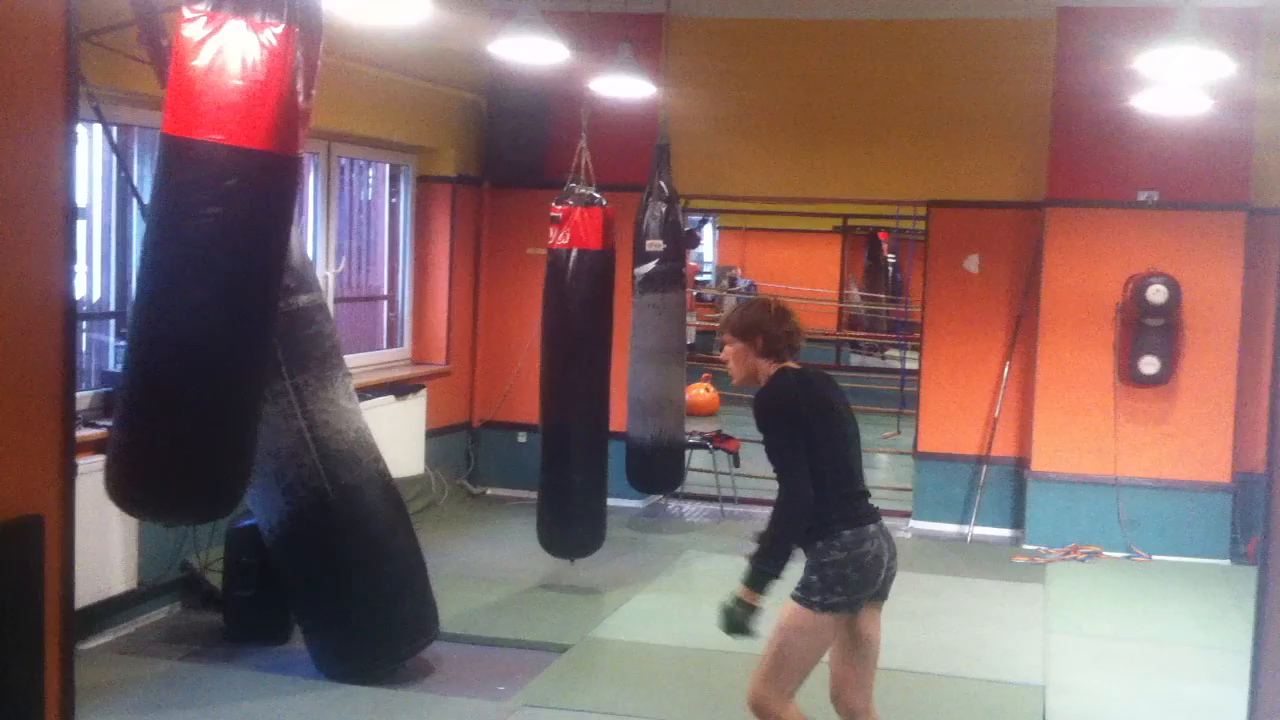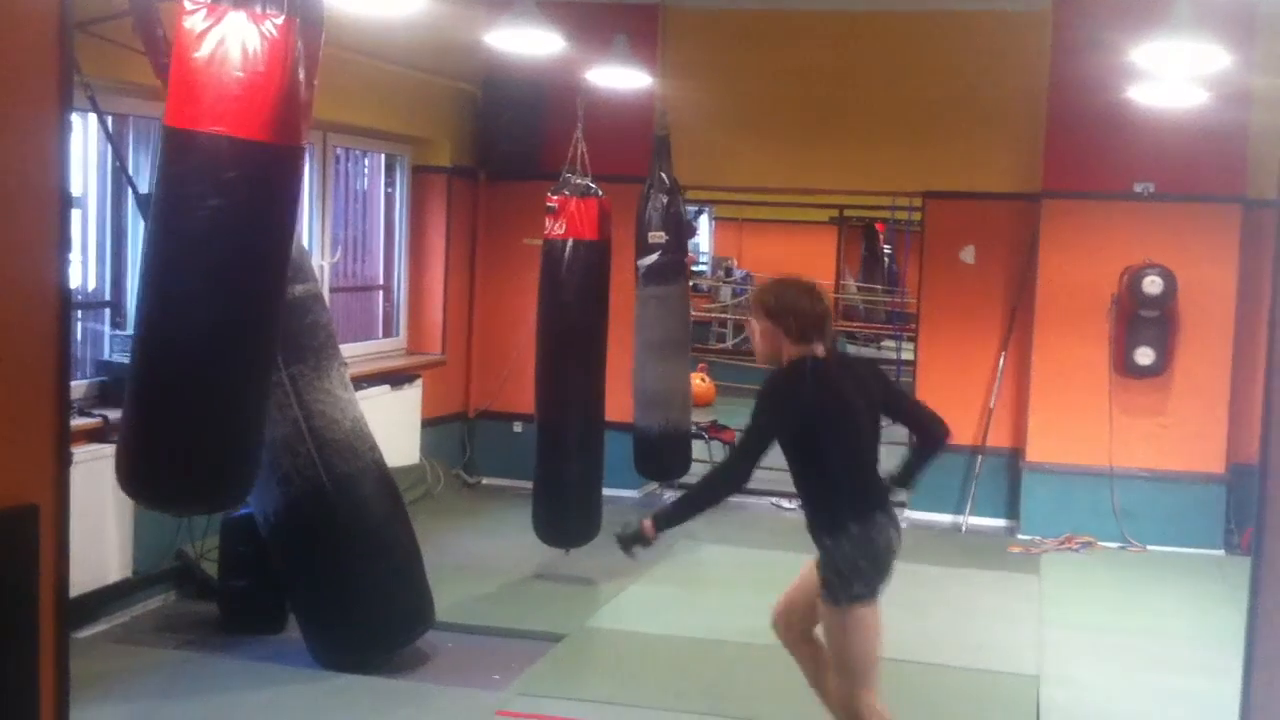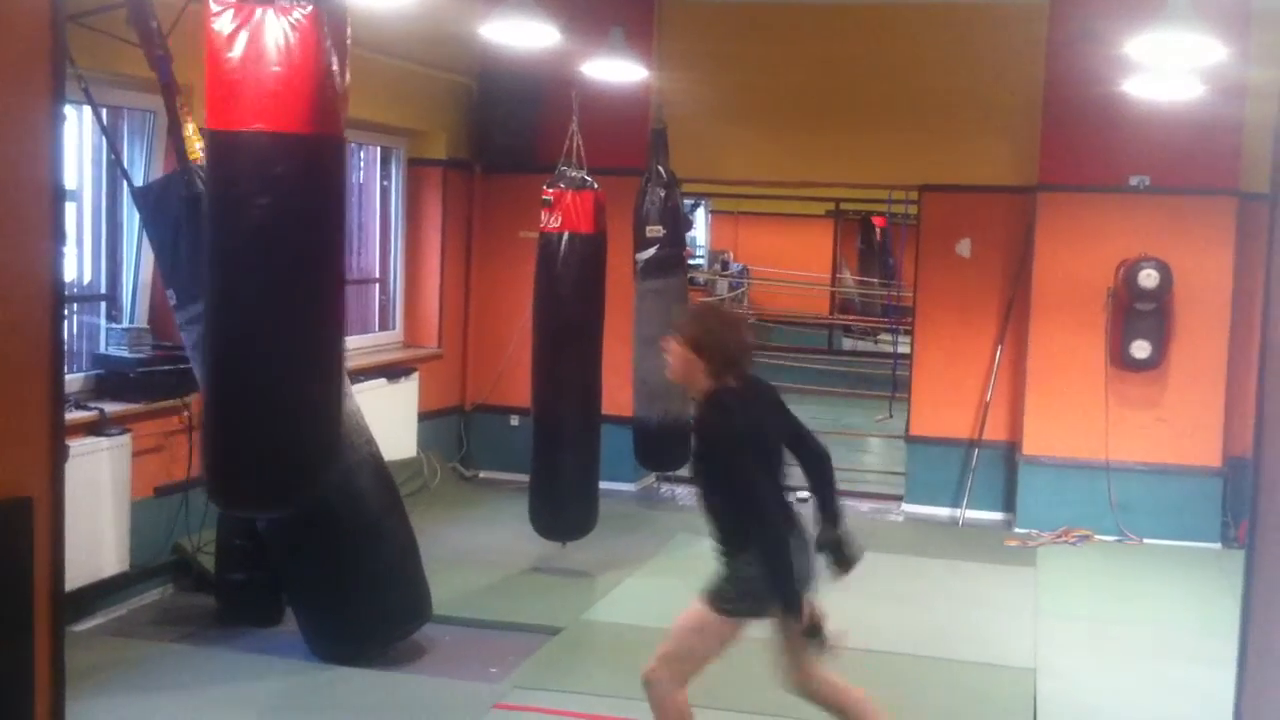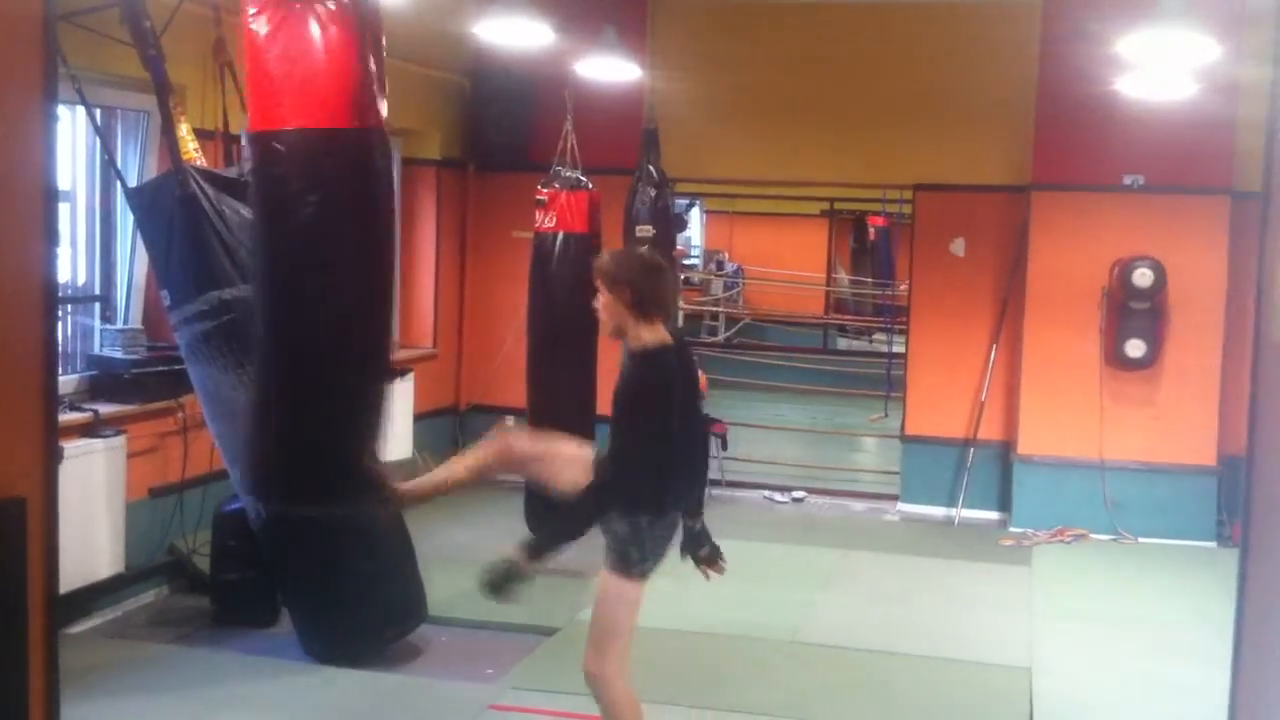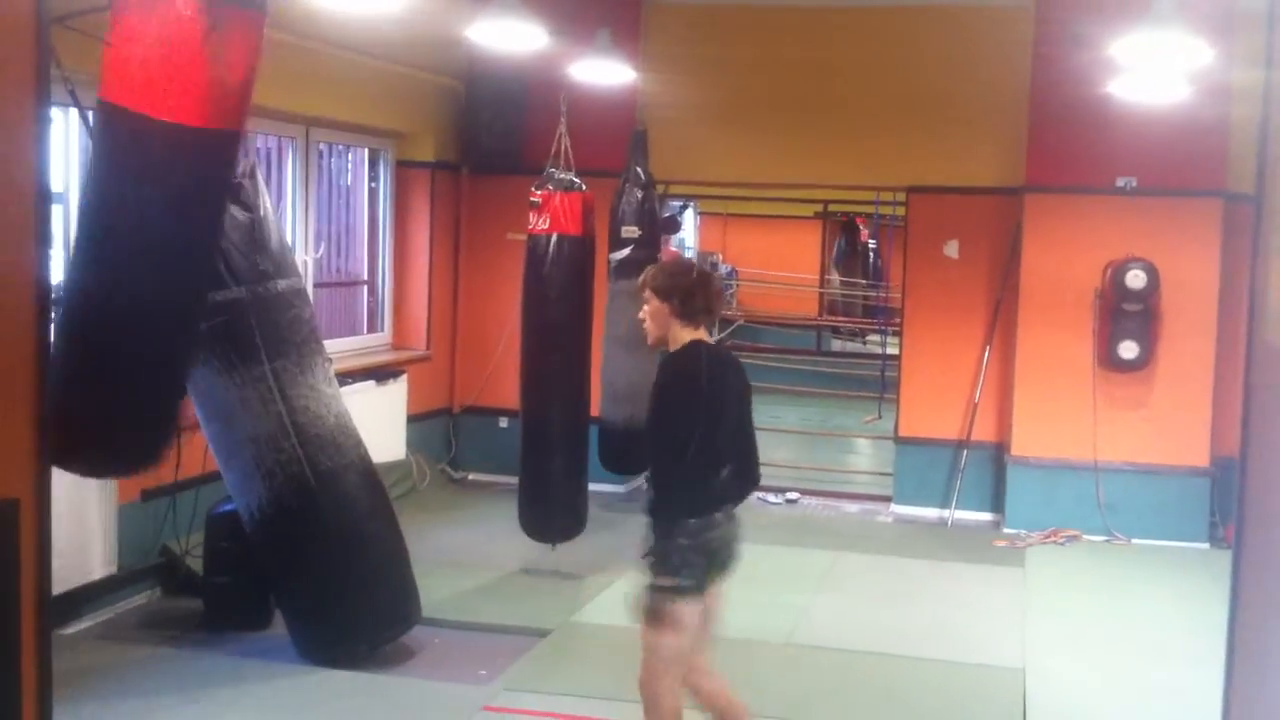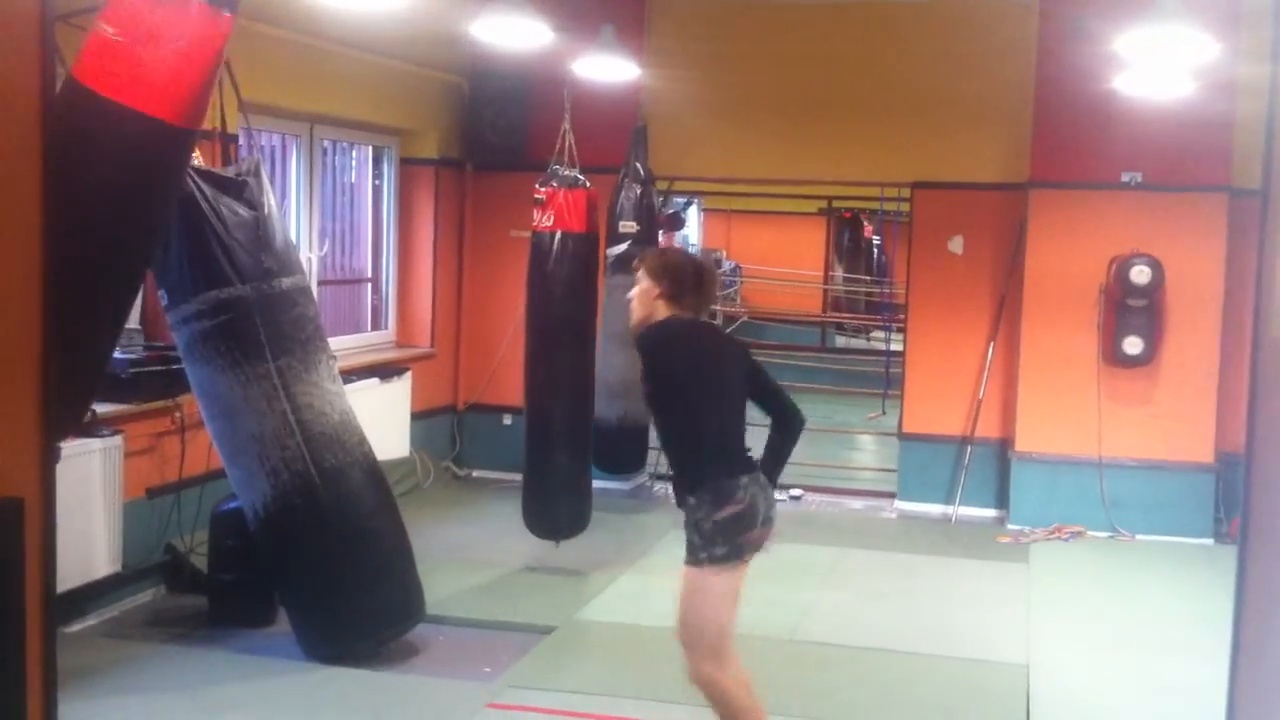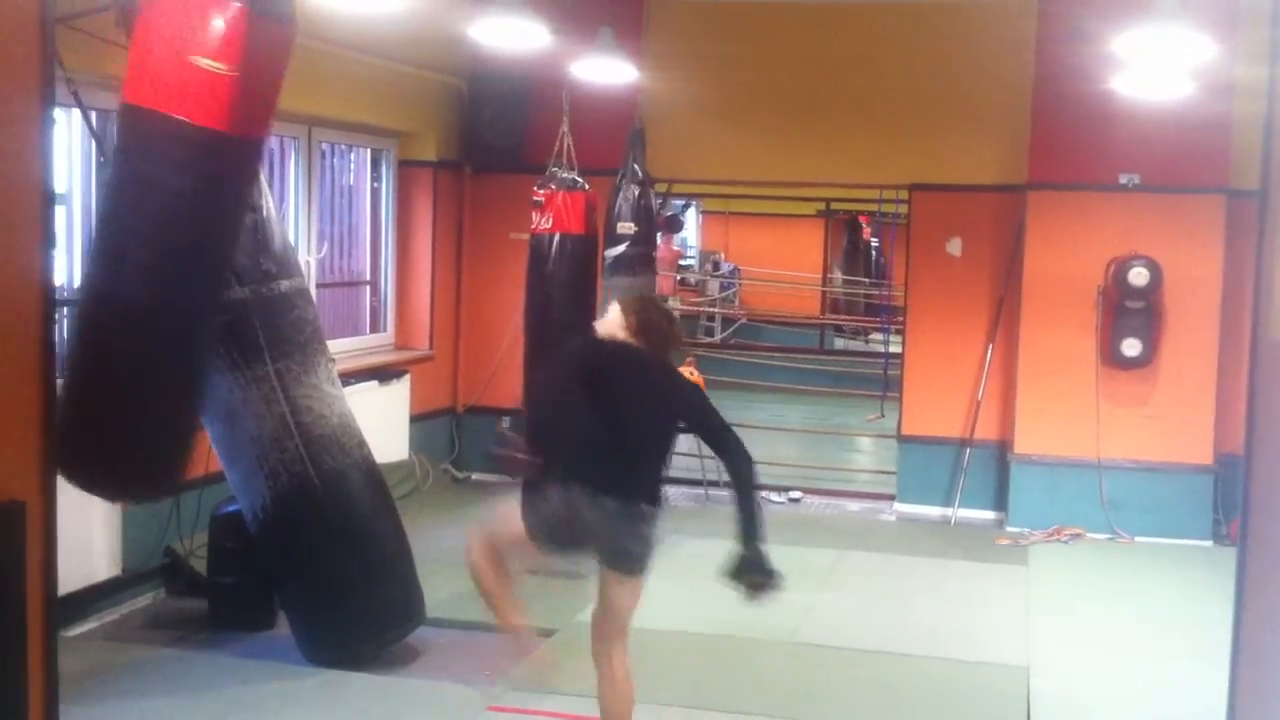
dt=0.4s
person 1, frame 1
left shoulder: (775, 398)
right shoulder: (820, 387)
left elbow: (796, 497)
left wrist: (751, 588)
right wrist: (775, 541)
left hip: (837, 559)
right hip: (875, 547)
person 1, frame 2
left shoulder: (788, 387)
right shoulder: (857, 370)
left elbow: (732, 474)
right elbow: (935, 430)
left wrist: (654, 525)
right wrist: (896, 484)
left hip: (851, 544)
right hip: (877, 528)
right knee: (788, 621)
person 1, frame 3
left shoulder: (717, 423)
right shoulder: (754, 393)
left elbow: (764, 510)
right elbow: (815, 456)
left wrist: (793, 609)
right wrist: (830, 526)
left hip: (754, 566)
right hip: (789, 551)
left knee: (661, 678)
right knee: (811, 681)
person 1, frame 4
left shoulder: (646, 376)
right shoulder: (674, 358)
left elbow: (610, 485)
right elbow: (696, 445)
left wrist: (530, 556)
right wrist: (695, 525)
left hip: (641, 524)
right hip: (631, 495)
left knee: (604, 668)
right knee: (510, 442)
right ankle: (412, 489)
person 1, frame 5
left shoulder: (680, 369)
right shoulder: (729, 367)
left elbow: (670, 473)
right elbow: (748, 469)
left wrist: (659, 570)
left hip: (688, 536)
right hip: (713, 527)
left knee: (659, 680)
right knee: (690, 668)
person 1, frame 6
left shoulder: (660, 340)
right shoulder: (723, 343)
left elbow: (703, 419)
right elbow: (790, 417)
left wrist: (728, 501)
left hip: (716, 506)
right hip: (748, 496)
left knee: (708, 665)
right knee: (694, 634)
person 1, frame 7
left shoulder: (597, 352)
right shoulder: (682, 389)
left elbow: (544, 392)
right elbow: (738, 462)
right wrist: (751, 547)
left hip: (574, 501)
right hip: (633, 524)
left knee: (484, 544)
right knee: (610, 647)
left ankle: (516, 635)
